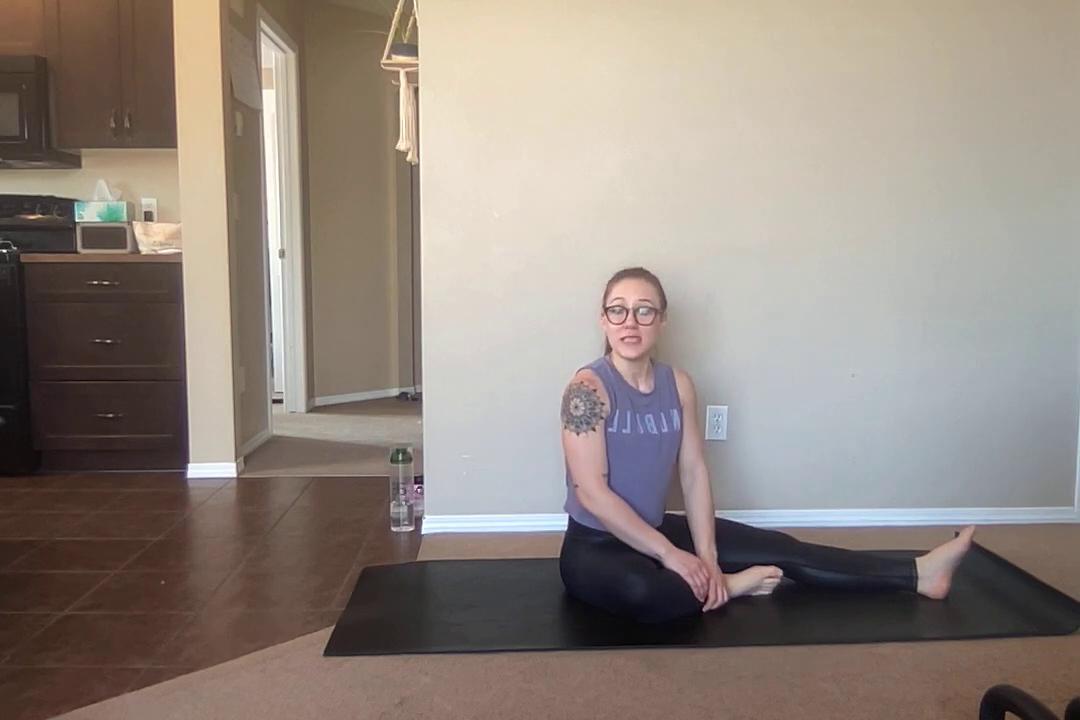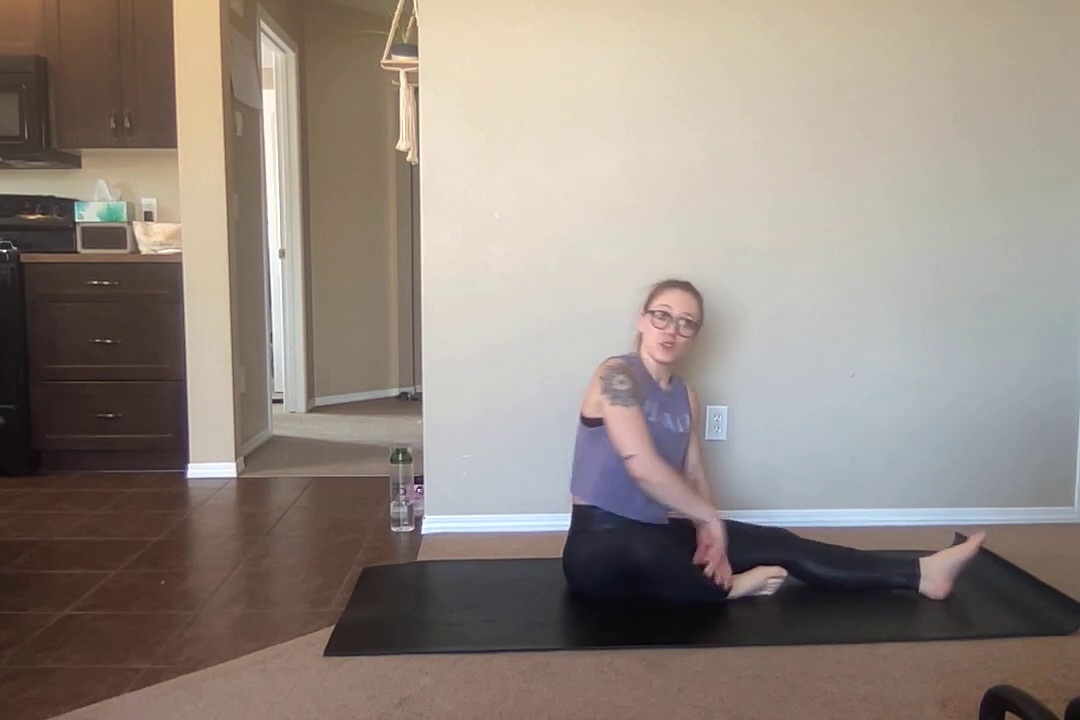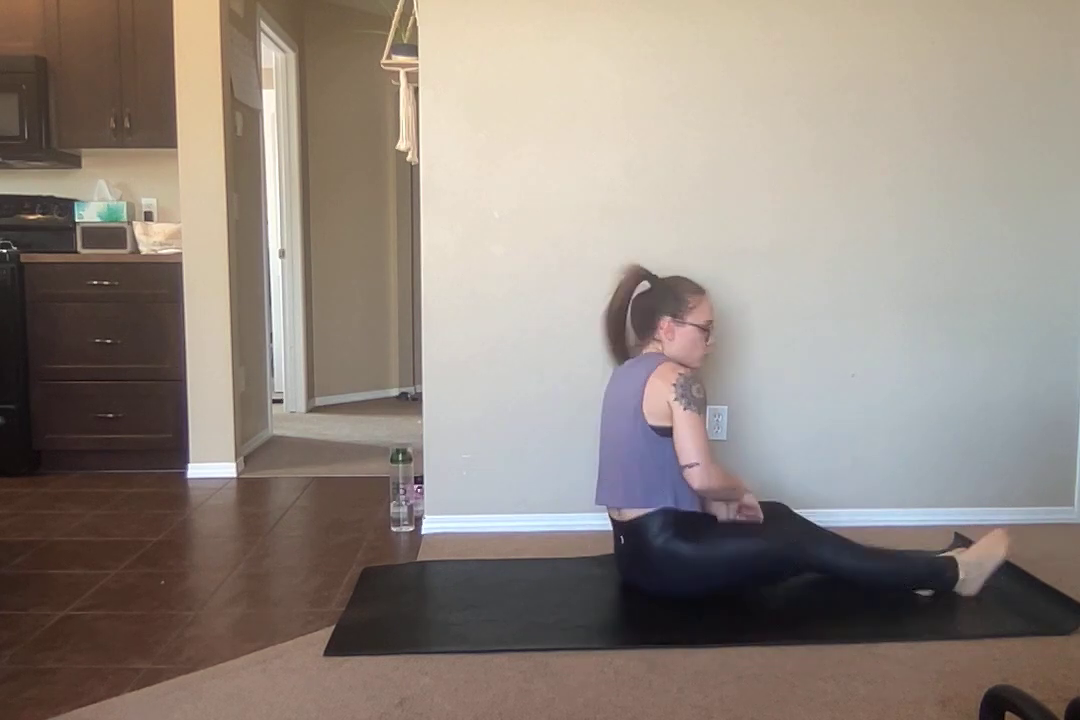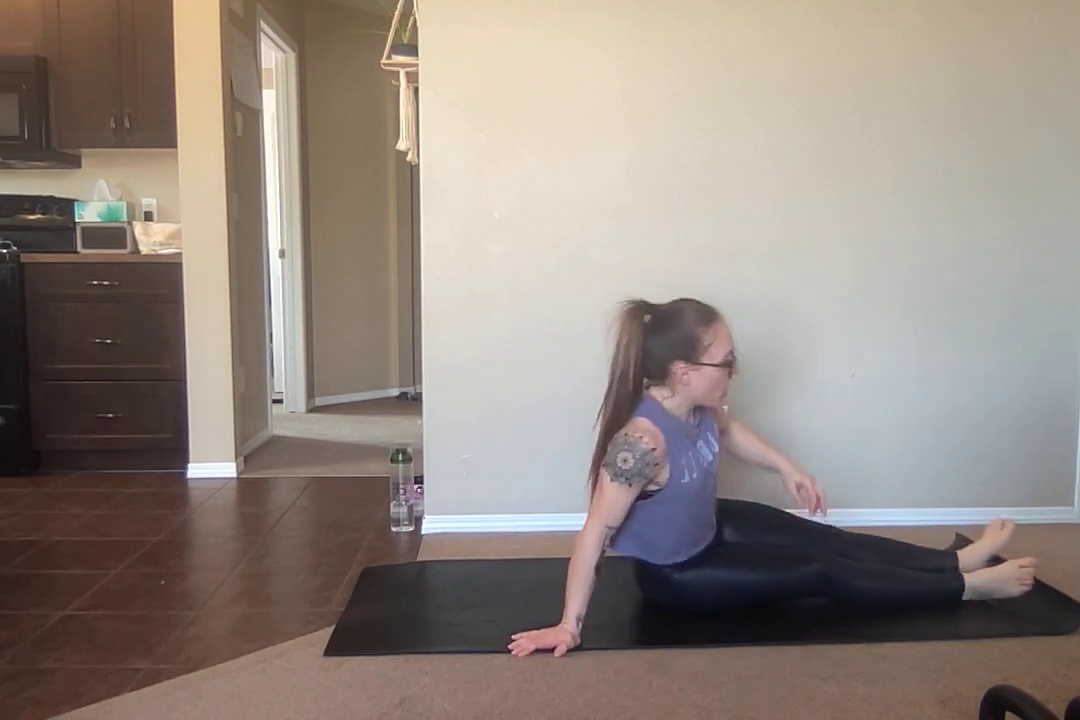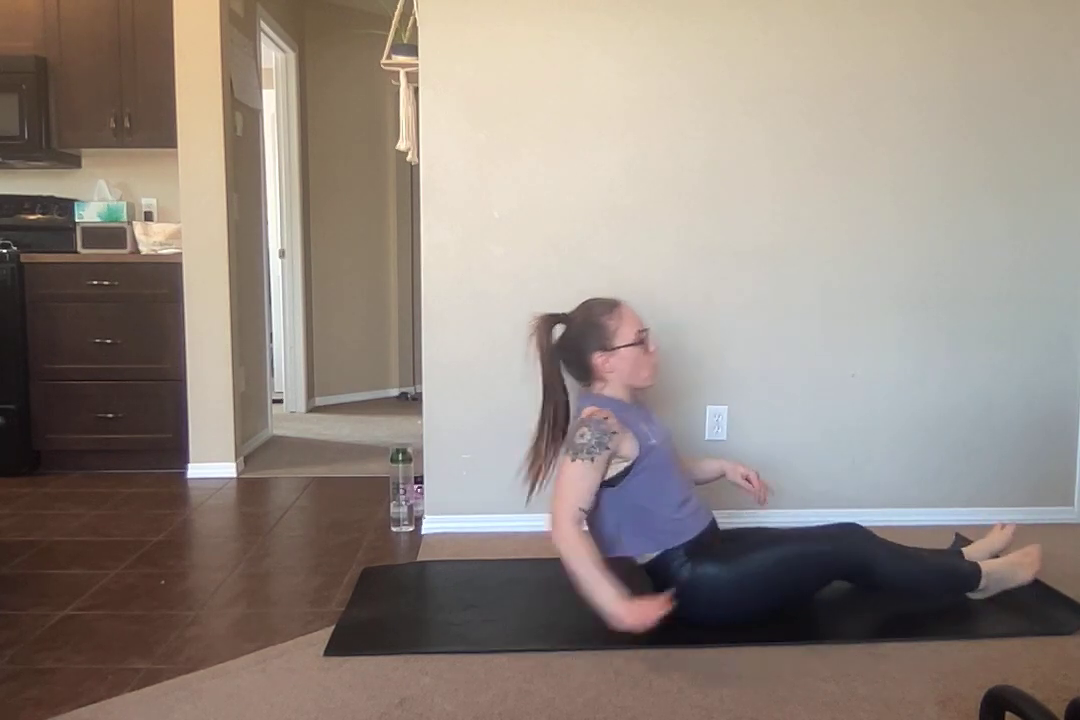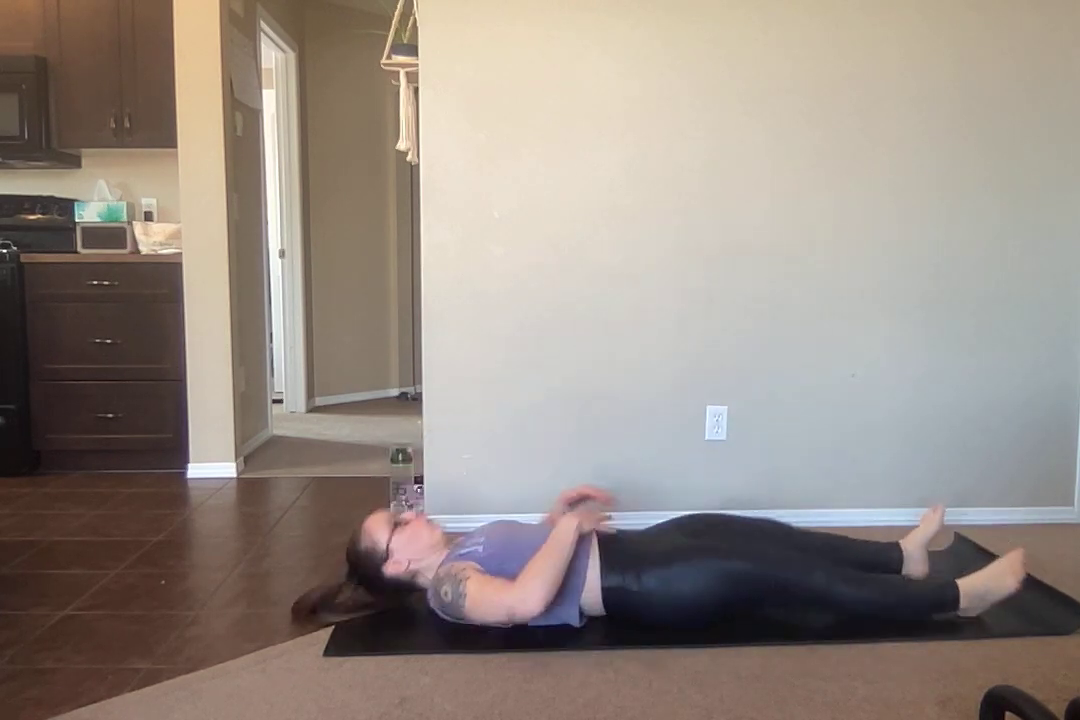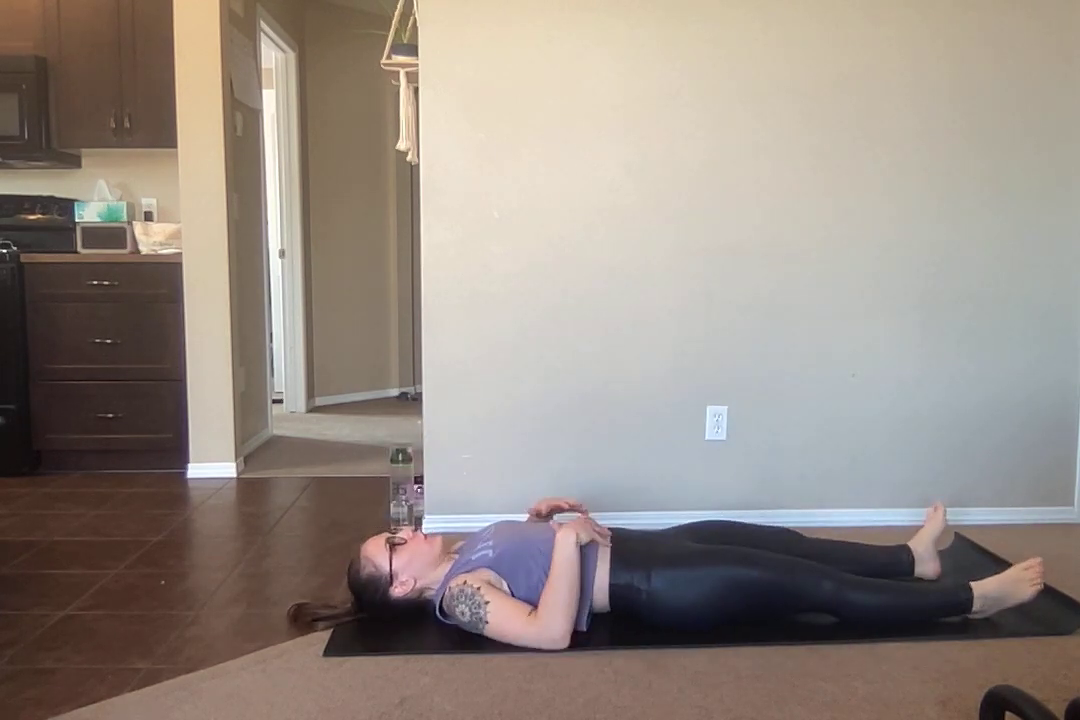
dt=0.7s
person 1, frame 1
left shoulder: (677, 385)
right shoulder: (588, 388)
left elbow: (694, 473)
right elbow: (592, 494)
left wrist: (708, 557)
right wrist: (669, 555)
left hip: (654, 530)
right hip: (595, 547)
left knee: (776, 548)
right knee: (642, 590)
left ankle: (919, 573)
right ankle: (727, 585)
person 1, frame 2
left shoulder: (685, 397)
right shoulder: (618, 375)
left elbow: (694, 476)
right elbow: (642, 466)
left wrist: (709, 529)
right wrist: (710, 518)
left hip: (657, 531)
right hip: (597, 544)
left knee: (777, 545)
right knee: (640, 552)
left ankle: (921, 574)
right ankle: (728, 584)
person 1, frame 3
left shoulder: (629, 376)
right shoulder: (677, 380)
right elbow: (701, 476)
left wrist: (725, 502)
right wrist: (740, 494)
left hip: (642, 544)
right hip: (666, 553)
left knee: (777, 522)
right knee: (811, 548)
left ankle: (916, 569)
right ankle: (957, 574)
person 1, frame 4
left shoulder: (694, 405)
right shoulder: (642, 440)
left elbow: (728, 430)
right elbow: (594, 535)
left wrist: (788, 467)
right wrist: (569, 625)
left hip: (708, 528)
right hip: (675, 576)
left knee: (823, 538)
right knee: (823, 573)
left ankle: (954, 561)
right ankle: (964, 588)
person 1, frame 5
left shoulder: (622, 411)
right shoulder: (597, 426)
right elbow: (566, 526)
left wrist: (723, 467)
right wrist: (614, 605)
left hip: (702, 550)
right hip: (698, 585)
left knee: (844, 544)
right knee: (850, 547)
left ankle: (963, 562)
right ankle: (980, 578)
person 1, frame 6
left shoulder: (455, 552)
right shoulder: (444, 583)
right elbow: (529, 598)
left wrist: (559, 508)
right wrist: (570, 525)
left hip: (622, 552)
right hip: (640, 588)
left knee: (770, 534)
right knee: (804, 578)
left ankle: (901, 558)
right ankle: (957, 595)
person 1, frame 7
left shoulder: (460, 555)
right shoulder: (458, 593)
right elbow: (550, 632)
left wrist: (542, 516)
right wrist: (567, 539)
left hip: (642, 548)
right hip: (654, 589)
left knee: (779, 541)
right knee: (819, 588)
left ankle: (912, 558)
right ankle: (971, 598)
